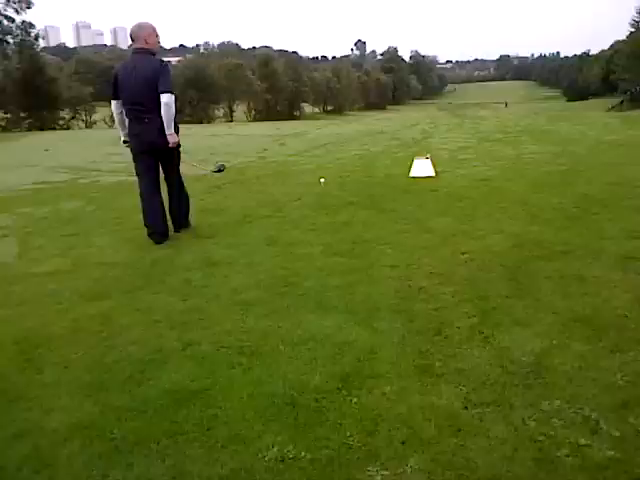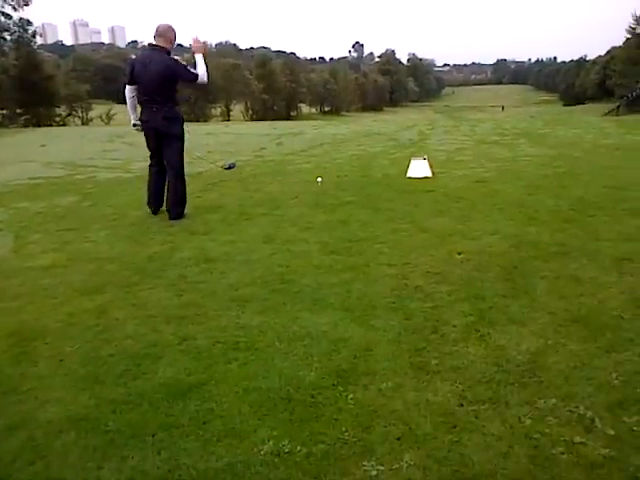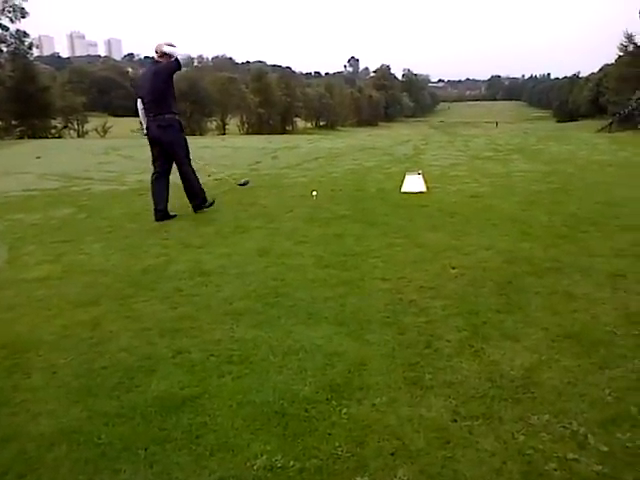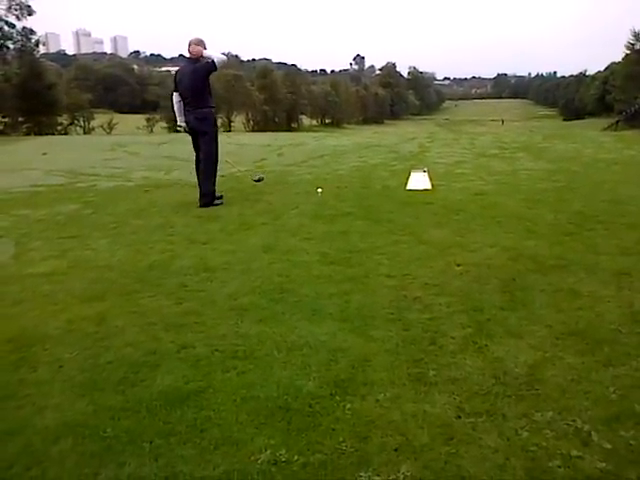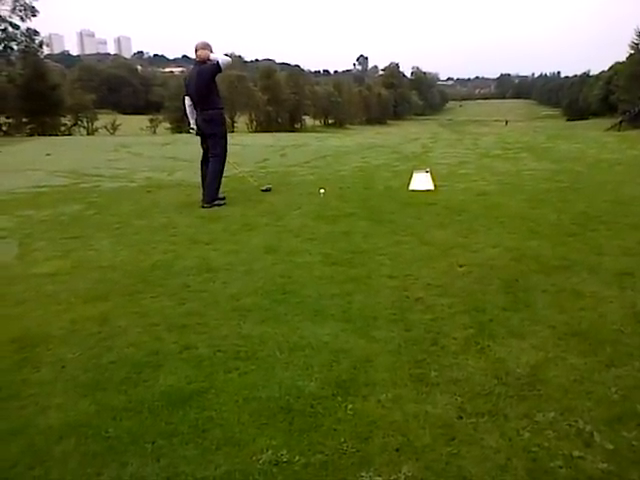
dt=1s
person 1, frame 1
left shoulder: (120, 70)
right shoulder: (159, 66)
left elbow: (116, 106)
right elbow: (167, 100)
left wrist: (124, 134)
right wrist: (170, 131)
left hip: (137, 133)
right hip: (161, 131)
left knee: (147, 183)
right knee: (173, 178)
left ankle: (158, 232)
right ankle: (180, 221)
person 1, frame 2
left shoulder: (137, 60)
right shoulder: (170, 63)
left elbow: (129, 91)
right elbow: (201, 79)
left wrist: (134, 118)
right wrist: (199, 54)
left hip: (148, 118)
right hip: (169, 118)
left knee: (156, 162)
right knee: (174, 165)
left ankle: (154, 204)
right ankle: (175, 210)
person 1, frame 3
left shoulder: (144, 75)
right shoulder: (162, 70)
left elbow: (140, 105)
left wrist: (147, 127)
right wrist: (166, 49)
left hip: (152, 127)
right hip: (168, 125)
left knee: (160, 170)
right knee: (184, 166)
left ankle: (160, 211)
right ankle: (199, 202)
person 1, frame 4
left shoulder: (180, 71)
right shoulder: (200, 68)
left elbow: (176, 97)
left wrist: (181, 121)
right wrist: (204, 54)
left hip: (190, 118)
right hip: (204, 116)
left knee: (201, 156)
right knee: (209, 157)
left ankle: (207, 193)
right ankle: (207, 198)
person 1, frame 5
left shoulder: (190, 75)
right shoulder: (205, 70)
left elbow: (188, 101)
right elbow: (227, 60)
left wrist: (193, 123)
right wrist: (210, 56)
left hip: (202, 118)
right hip: (214, 117)
left knee: (208, 157)
right knee: (217, 156)
left ankle: (209, 194)
right ankle: (209, 198)
